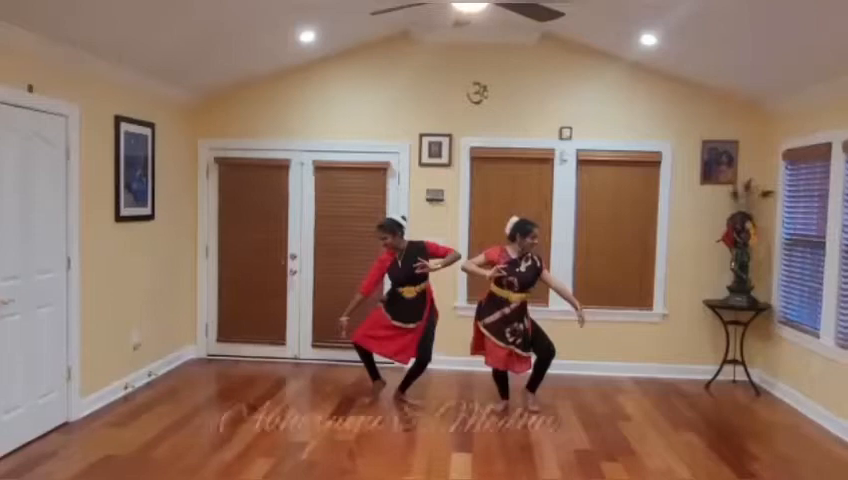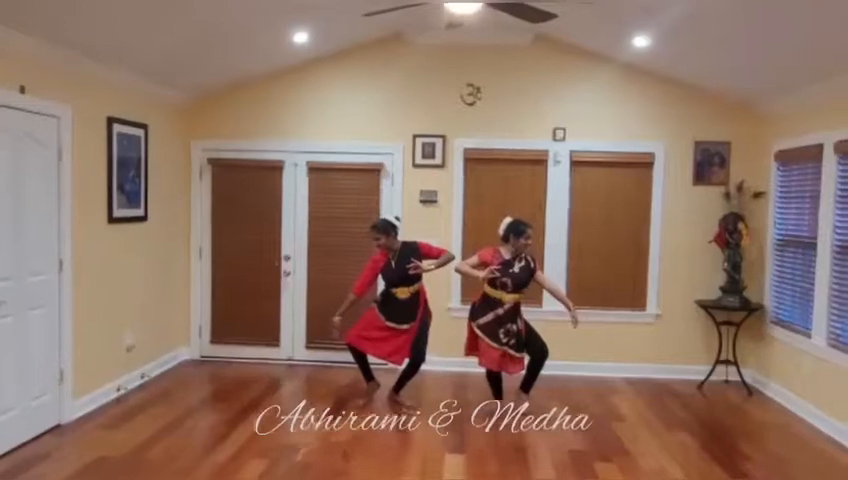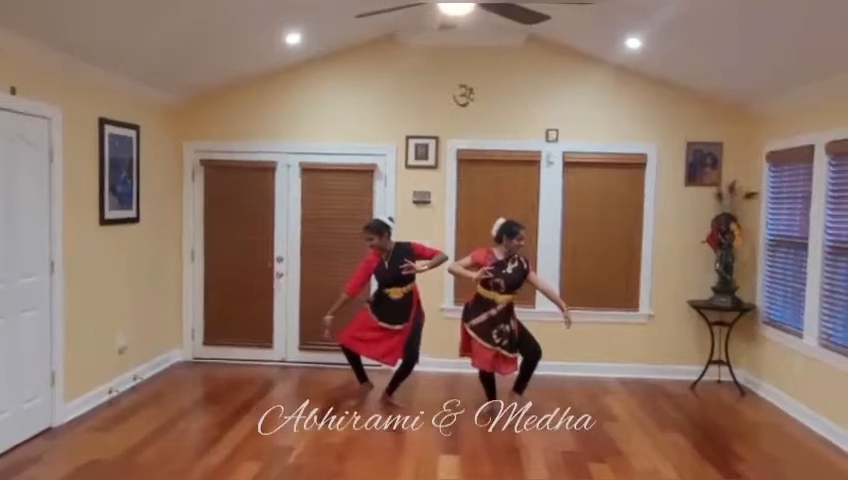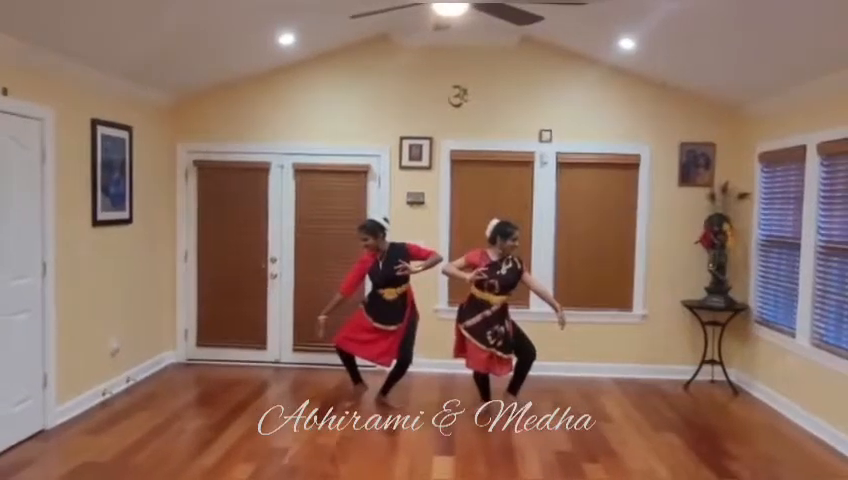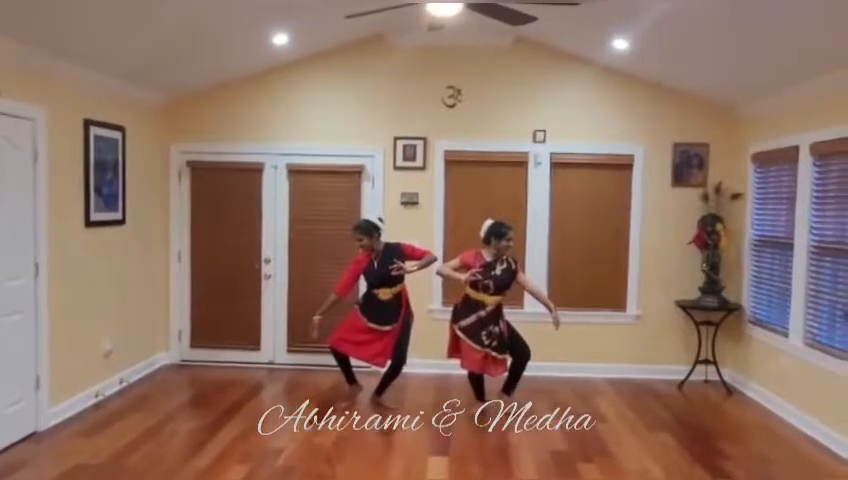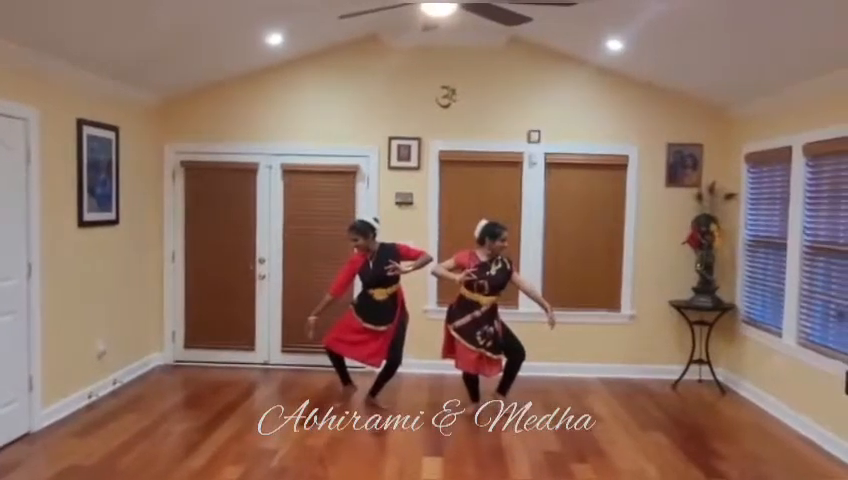
dt=0.2s
person 1, frame 1
left shoulder: (422, 248)
right shoulder: (385, 259)
left elbow: (455, 254)
right elbow: (366, 288)
left wrist: (436, 266)
right wrist: (345, 316)
left hip: (421, 310)
right hip: (393, 308)
left knee: (424, 357)
right knee: (360, 339)
left ankle: (400, 392)
right ankle: (377, 381)
person 1, frame 2
left shoulder: (415, 249)
right shoulder: (378, 260)
left elbow: (449, 255)
right elbow: (358, 289)
left wrist: (430, 267)
right wrist: (338, 315)
left hip: (414, 311)
right hip: (387, 309)
left knee: (417, 358)
right knee: (354, 340)
left ankle: (394, 394)
right ankle: (371, 383)
person 1, frame 3
left shoulder: (408, 249)
right shoulder: (371, 260)
left elbow: (442, 256)
right elbow: (351, 288)
left wrist: (422, 268)
right wrist: (330, 314)
left hip: (407, 311)
right hip: (380, 309)
left knee: (411, 358)
right knee: (347, 341)
left ankle: (388, 394)
right ankle: (364, 384)
person 1, frame 4
left shoulder: (403, 250)
right shoulder: (366, 260)
left elbow: (436, 257)
right elbow: (346, 288)
left wrist: (417, 268)
right wrist: (324, 314)
left hip: (401, 312)
right hip: (374, 310)
left knee: (405, 359)
right knee: (342, 342)
left ankle: (382, 395)
right ankle: (358, 385)
person 1, frame 5
left shoulder: (398, 250)
right shoulder: (361, 260)
left elbow: (431, 257)
right elbow: (341, 289)
left wrist: (412, 268)
right wrist: (319, 315)
left hip: (396, 312)
right hip: (369, 310)
left knee: (399, 359)
right knee: (337, 343)
left ankle: (377, 395)
right ankle: (353, 385)
person 1, frame 6
left shoulder: (393, 250)
right shoulder: (356, 260)
left elbow: (427, 257)
right elbow: (336, 289)
left wrist: (408, 269)
right wrist: (314, 315)
left hip: (391, 312)
right hip: (364, 310)
left knee: (394, 360)
right knee: (332, 343)
left ankle: (372, 396)
right ankle: (347, 385)
person 2, frame 1
left shoulder: (534, 261)
right shoulder: (497, 254)
left elbow: (555, 284)
right elbow: (466, 265)
left wrist: (576, 305)
right wrist: (487, 273)
left hip: (518, 316)
right hip: (494, 314)
left knee: (547, 351)
right knee: (499, 359)
left ankle: (530, 392)
right ankle: (504, 399)
person 2, frame 2
left shoulder: (527, 262)
right shoulder: (491, 254)
left elbow: (548, 285)
right elbow: (460, 266)
left wrist: (569, 306)
right wrist: (480, 274)
left hip: (512, 316)
right hip: (488, 314)
left knee: (540, 351)
right knee: (492, 359)
left ankle: (524, 392)
right ankle: (497, 400)
person 2, frame 3
left shoulder: (521, 263)
right shoulder: (484, 255)
left elbow: (542, 285)
right elbow: (453, 267)
left wrist: (563, 307)
right wrist: (473, 275)
left hip: (505, 317)
right hip: (481, 315)
left knee: (533, 352)
right knee: (485, 361)
left ankle: (517, 393)
right ankle: (491, 400)
person 2, frame 4
left shoulder: (515, 264)
right shoulder: (478, 257)
left elbow: (536, 286)
right elbow: (447, 268)
left wrist: (557, 308)
right wrist: (467, 276)
left hip: (499, 318)
right hip: (475, 316)
left knee: (528, 353)
right knee: (480, 362)
left ankle: (511, 394)
right ankle: (486, 401)
person 2, frame 5
left shoulder: (509, 264)
right shoulder: (472, 257)
left elbow: (530, 286)
right elbow: (441, 269)
left wrist: (551, 308)
right wrist: (462, 277)
left hip: (493, 318)
right hip: (470, 316)
left knee: (523, 353)
right knee: (475, 362)
left ankle: (506, 393)
right ankle: (480, 401)
person 2, frame 6
left shoulder: (504, 264)
right shoulder: (467, 257)
left elbow: (525, 286)
right elbow: (436, 269)
left wrist: (547, 307)
right wrist: (457, 277)
left hip: (488, 318)
right hip: (465, 317)
left knee: (517, 353)
right knee: (469, 362)
left ankle: (501, 393)
right ankle: (475, 401)
